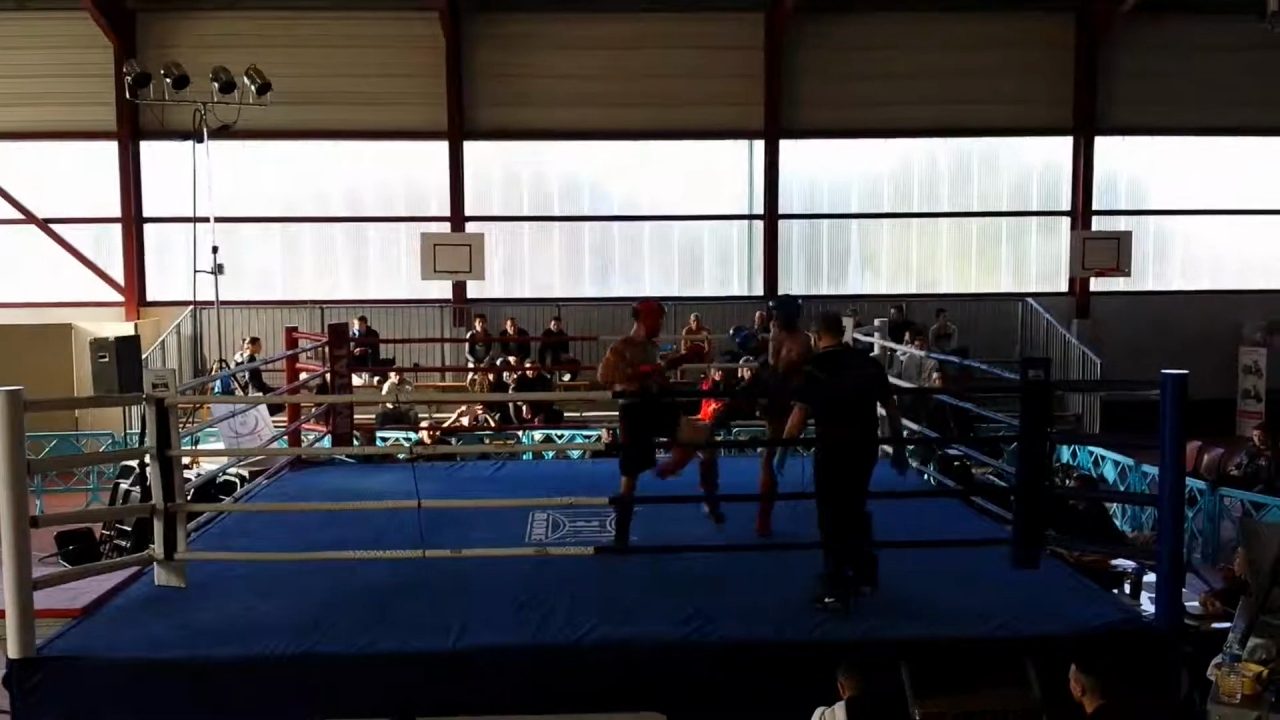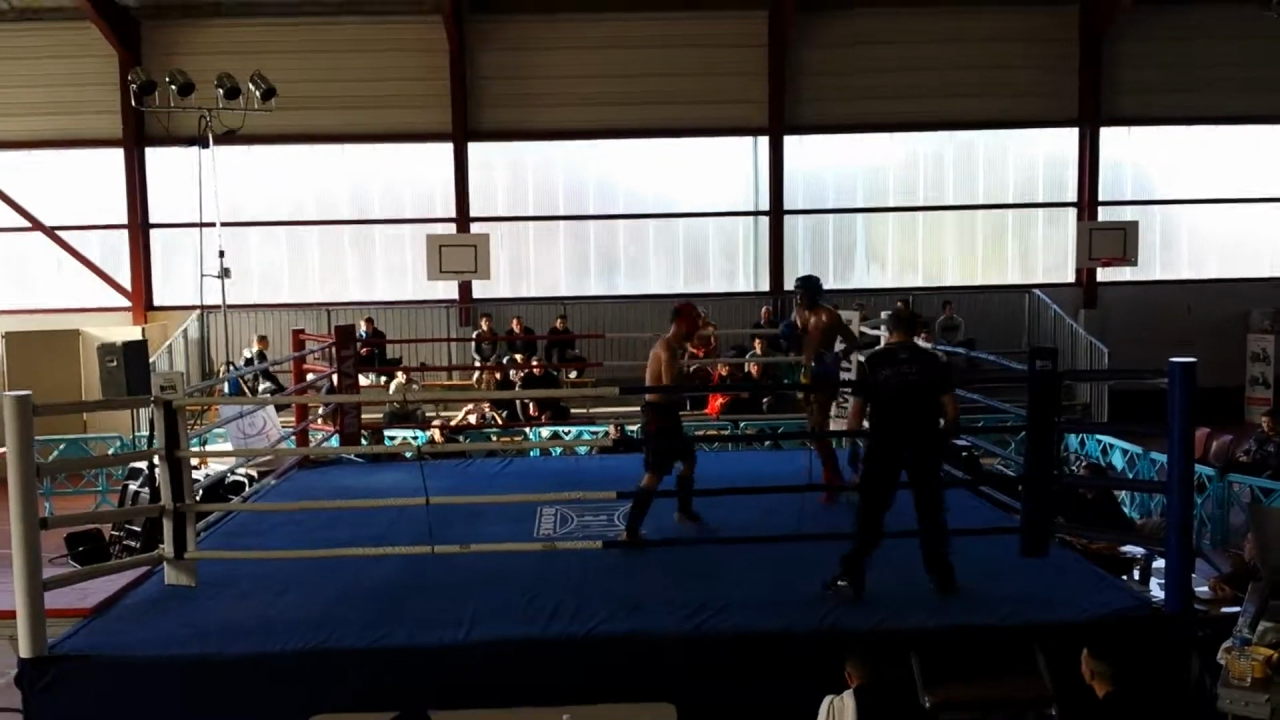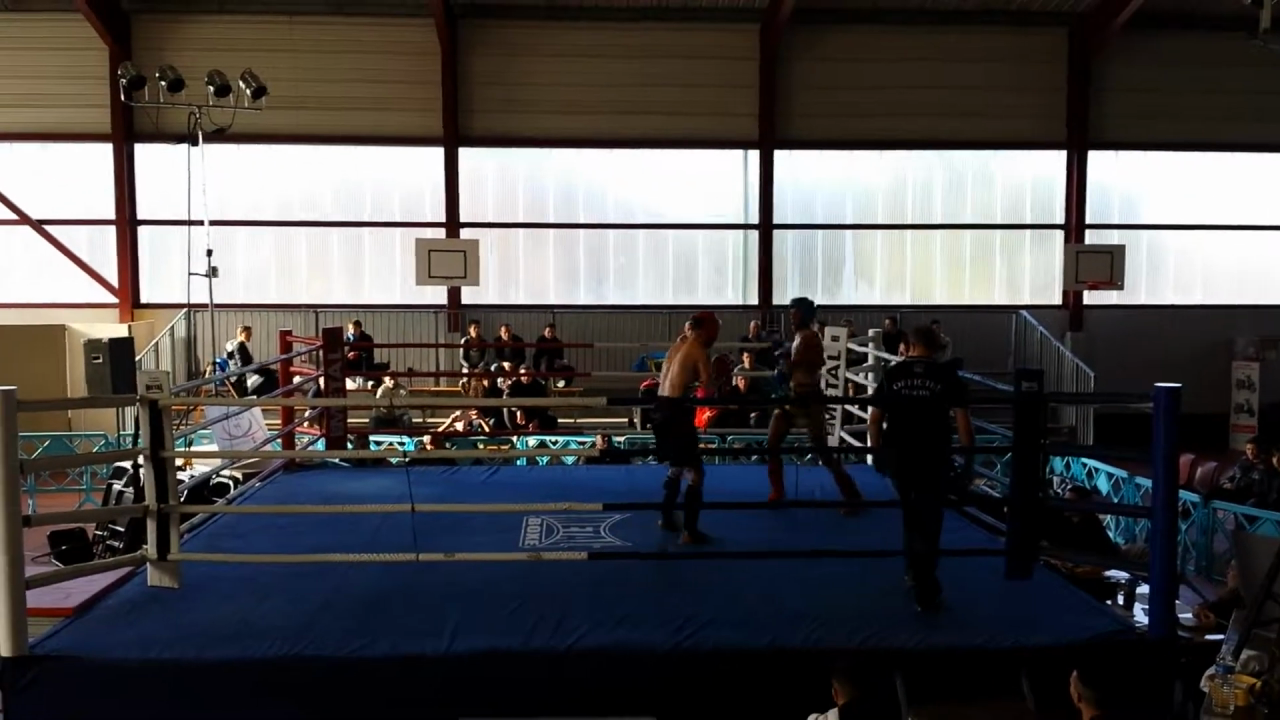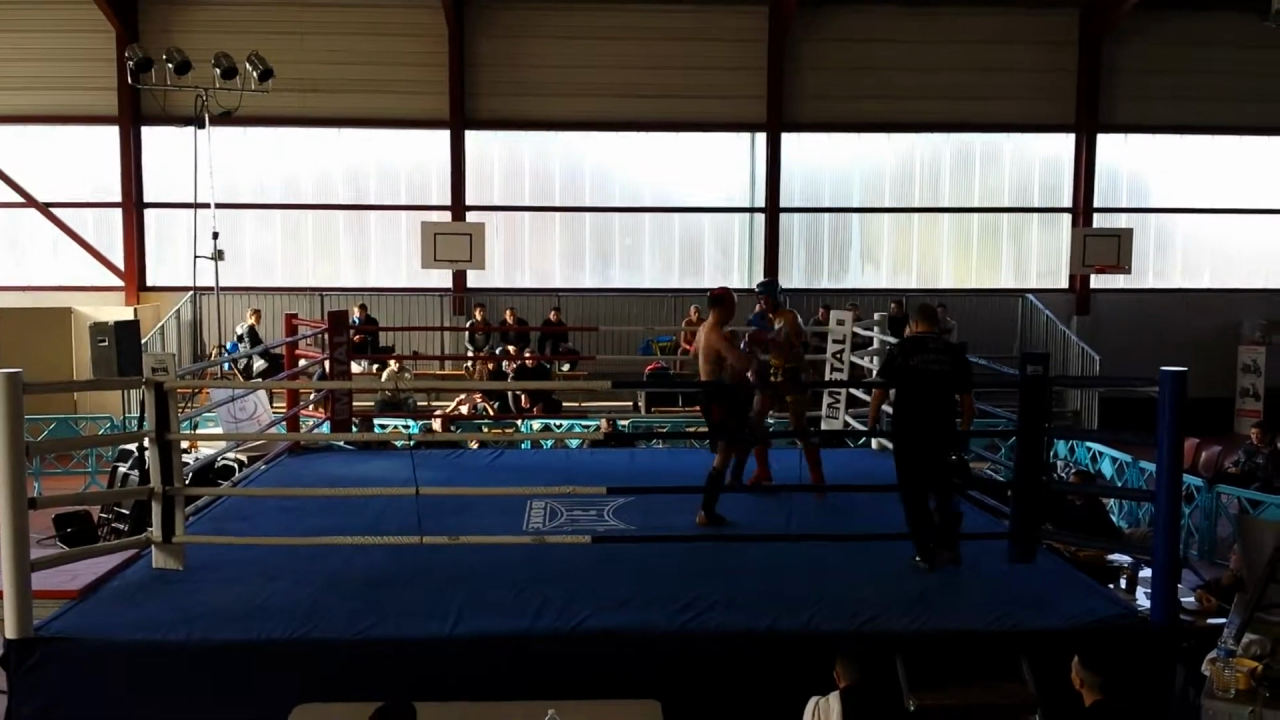
dt=0.5s
person 1, frame 1
left shoulder: (816, 367)
right shoulder: (869, 363)
left elbow: (799, 416)
right elbow: (891, 408)
left wrist: (782, 450)
right wrist: (898, 445)
left hip: (833, 450)
right hip: (866, 447)
left knee: (833, 518)
right knee: (856, 512)
left ankle: (836, 591)
right ankle: (865, 575)
person 1, frame 2
left shoulder: (873, 362)
right shoulder: (932, 362)
left elbow: (857, 409)
right elbow: (951, 410)
left wrist: (852, 446)
right wrist: (945, 435)
left hip: (883, 446)
right hip: (925, 445)
left knee: (871, 512)
right knee: (931, 512)
left ankle: (851, 577)
right ankle: (942, 577)
person 1, frame 3
left shoulder: (891, 375)
right shoulder: (948, 376)
left elbow: (875, 420)
right elbow: (962, 421)
left wrist: (877, 452)
right wrist: (969, 458)
left hip: (898, 457)
right hip: (935, 459)
left knee: (911, 515)
right knee: (929, 523)
left ankle: (915, 573)
right ankle: (926, 593)
person 1, frame 4
left shoulder: (902, 349)
right shoulder: (955, 353)
left elbow: (881, 389)
right elbow: (966, 398)
left wrist: (872, 420)
right wrist: (965, 433)
left hip: (908, 431)
right hip: (943, 431)
left knee: (913, 492)
right knee: (943, 488)
left ankle: (926, 553)
right ankle: (948, 546)
person 2, frame 1
left shoulder: (652, 346)
right shoulder: (619, 348)
right elbow: (604, 377)
left wrist: (682, 358)
right wrist: (639, 373)
left hip: (657, 406)
right hip: (634, 413)
left knee: (702, 439)
right knee: (629, 479)
person 2, frame 2
left shoulder: (668, 345)
right shoulder: (668, 347)
left elbow: (652, 378)
right elbow: (670, 385)
left hip: (664, 411)
right hip: (659, 414)
left knee: (689, 459)
right knee: (655, 475)
left ankle: (684, 509)
person 2, frame 3
left shoulder: (677, 347)
right shoulder: (700, 352)
right elbow: (708, 389)
left hip: (660, 407)
right hip: (676, 410)
left knee: (677, 465)
right knee: (696, 471)
left ankle: (667, 517)
person 2, frame 4
left shoulder: (704, 329)
right shoulder: (717, 335)
right elbow: (741, 364)
right wrist: (747, 355)
left hip: (713, 390)
right hip: (716, 394)
left knee: (744, 431)
right knee: (723, 455)
left ankle: (737, 472)
person 3, frame 1
left shoulder: (802, 343)
right shoulder: (775, 330)
left elbow: (781, 376)
left hip: (782, 396)
right hip: (764, 386)
left knee: (768, 457)
left ankle: (764, 516)
person 3, frame 2
left shoulder: (829, 317)
right shoulder: (799, 313)
left elbow: (852, 342)
left wrist: (835, 359)
left hip: (825, 378)
right hip: (808, 375)
left knee: (818, 432)
right knee: (814, 432)
left ankle: (834, 481)
right ankle: (834, 479)
person 3, frame 3
left shoulder: (808, 338)
right shoulder: (802, 336)
left elbow: (792, 364)
left hip: (809, 398)
right hip: (793, 397)
left knee: (823, 452)
right knee: (771, 446)
left ankle: (852, 496)
right ankle: (777, 493)
person 3, frame 4
left shoulder: (790, 317)
right shoulder: (767, 318)
left elbow: (798, 345)
right elbow: (765, 347)
left wrist: (771, 339)
left hip: (792, 376)
right hip: (772, 374)
left knee: (799, 430)
left ankle: (817, 477)
right ankle: (762, 472)
